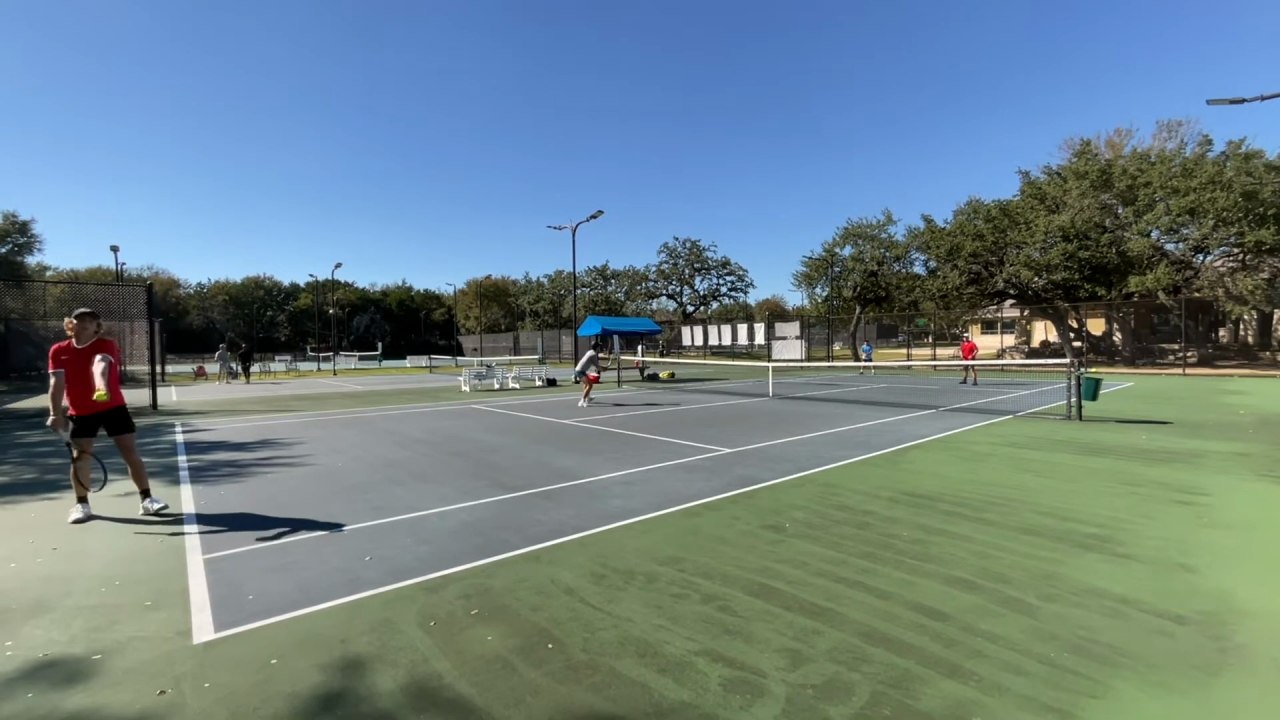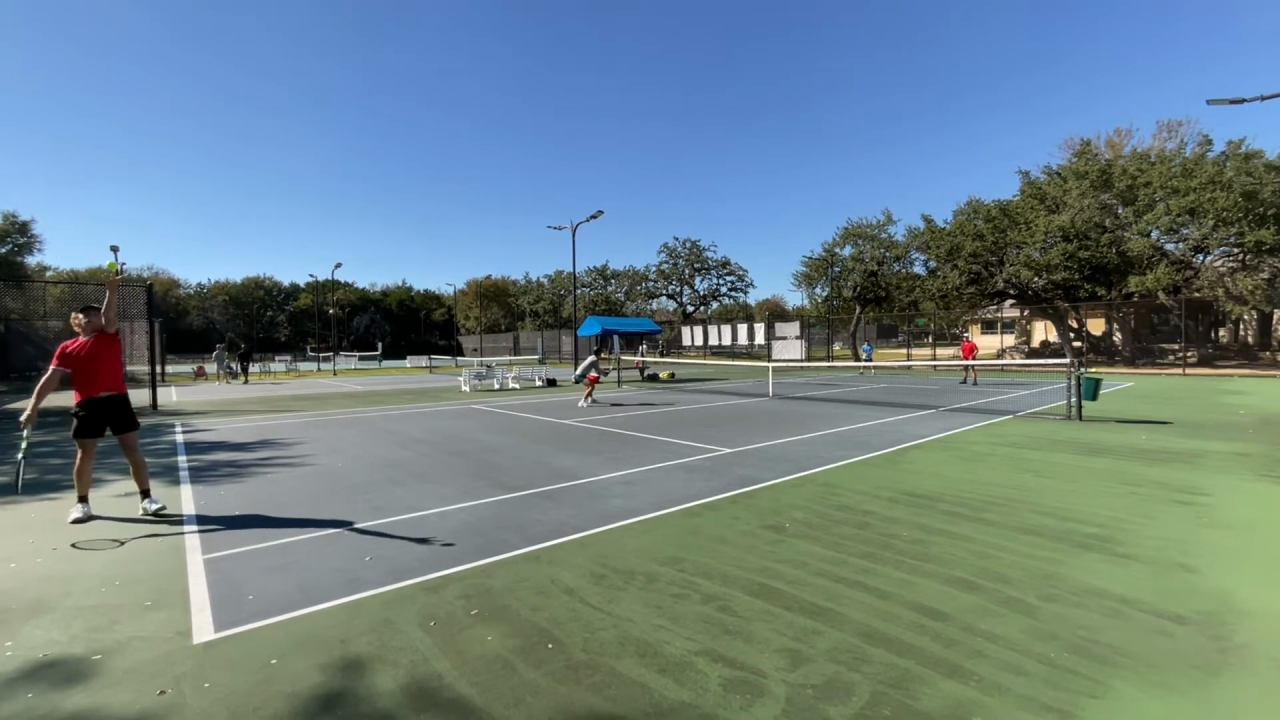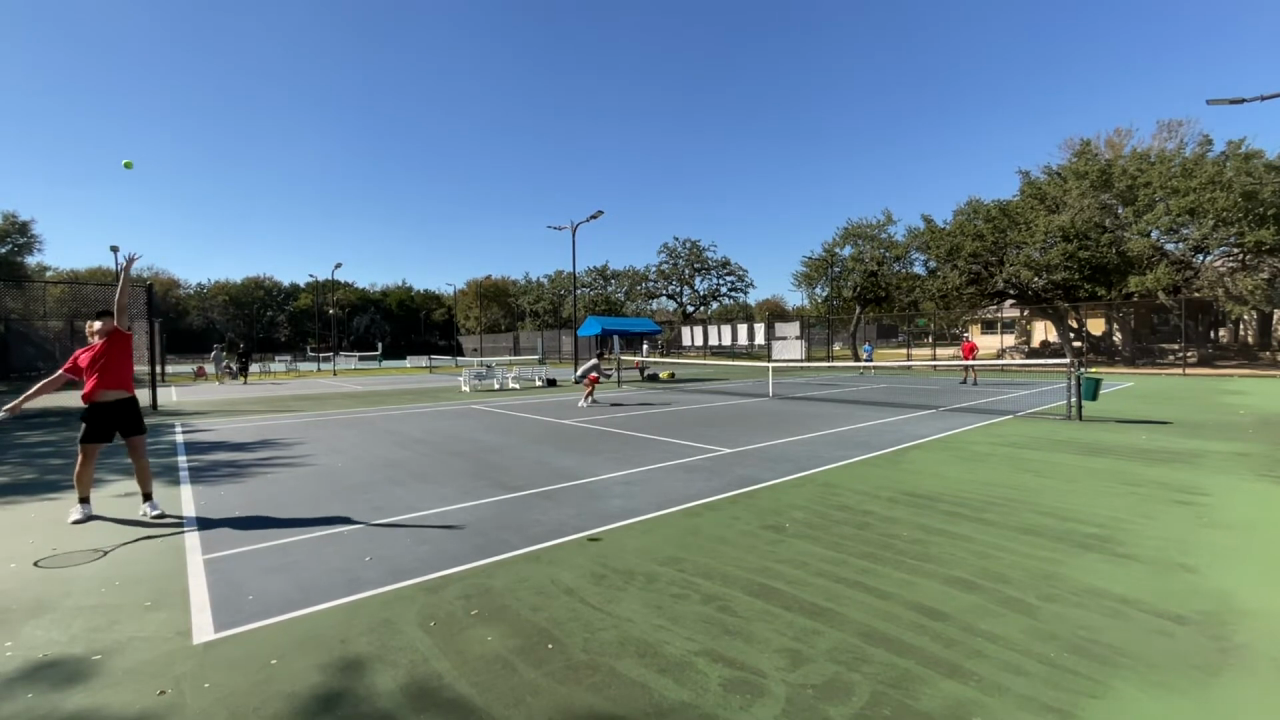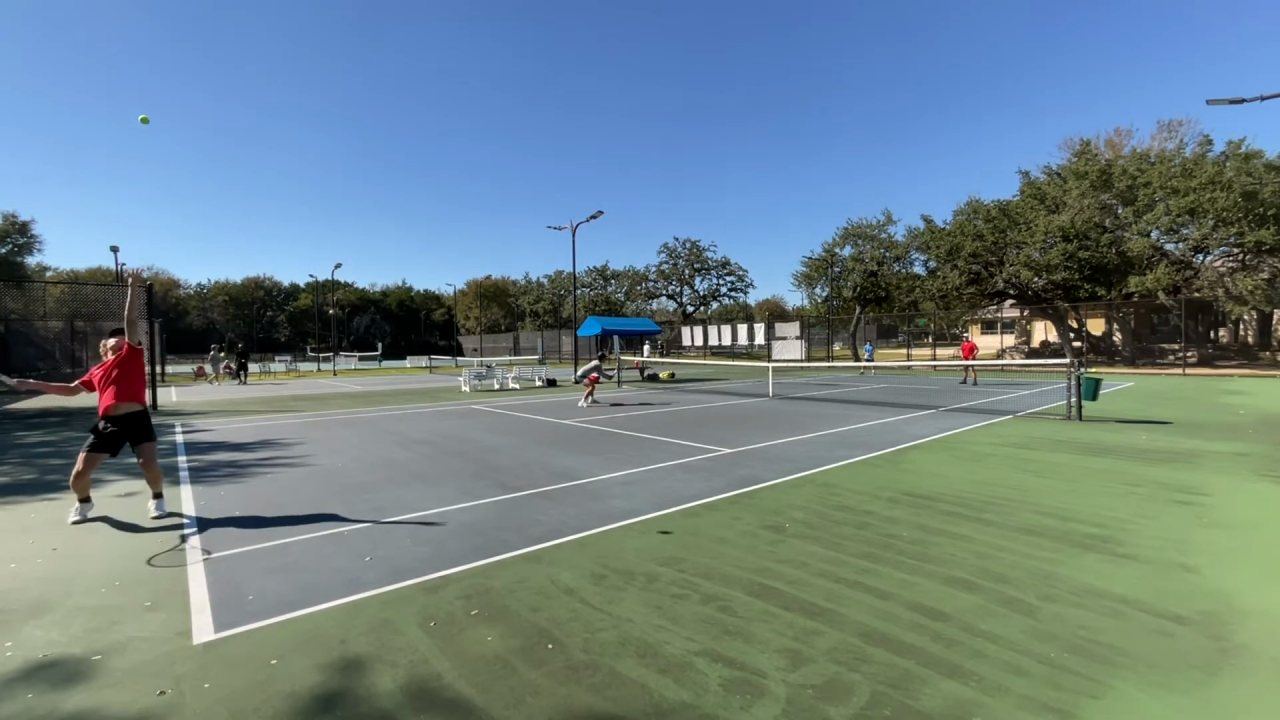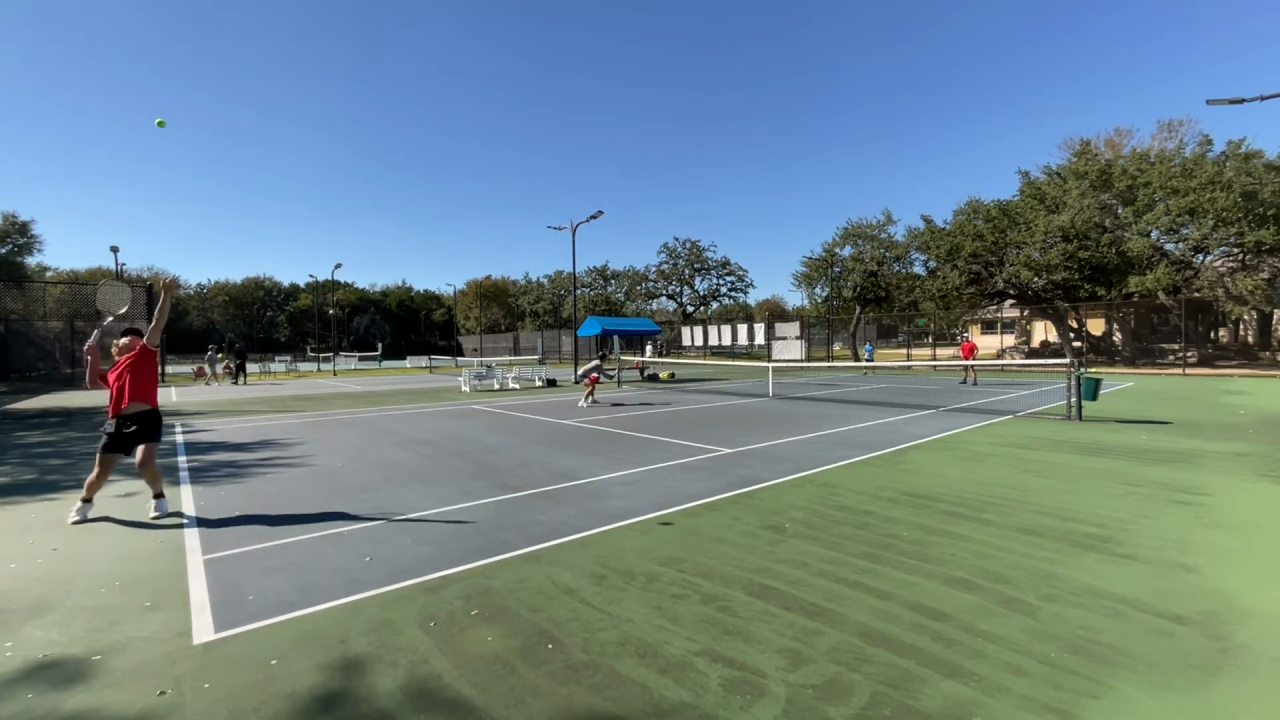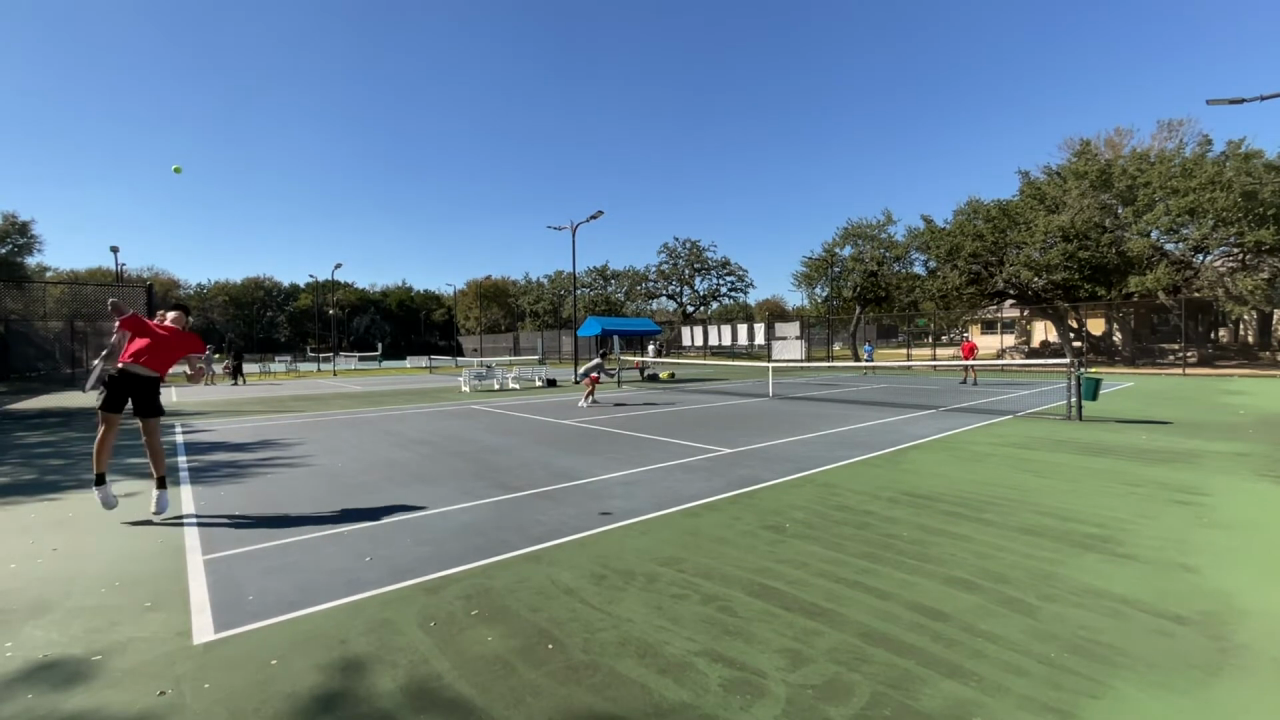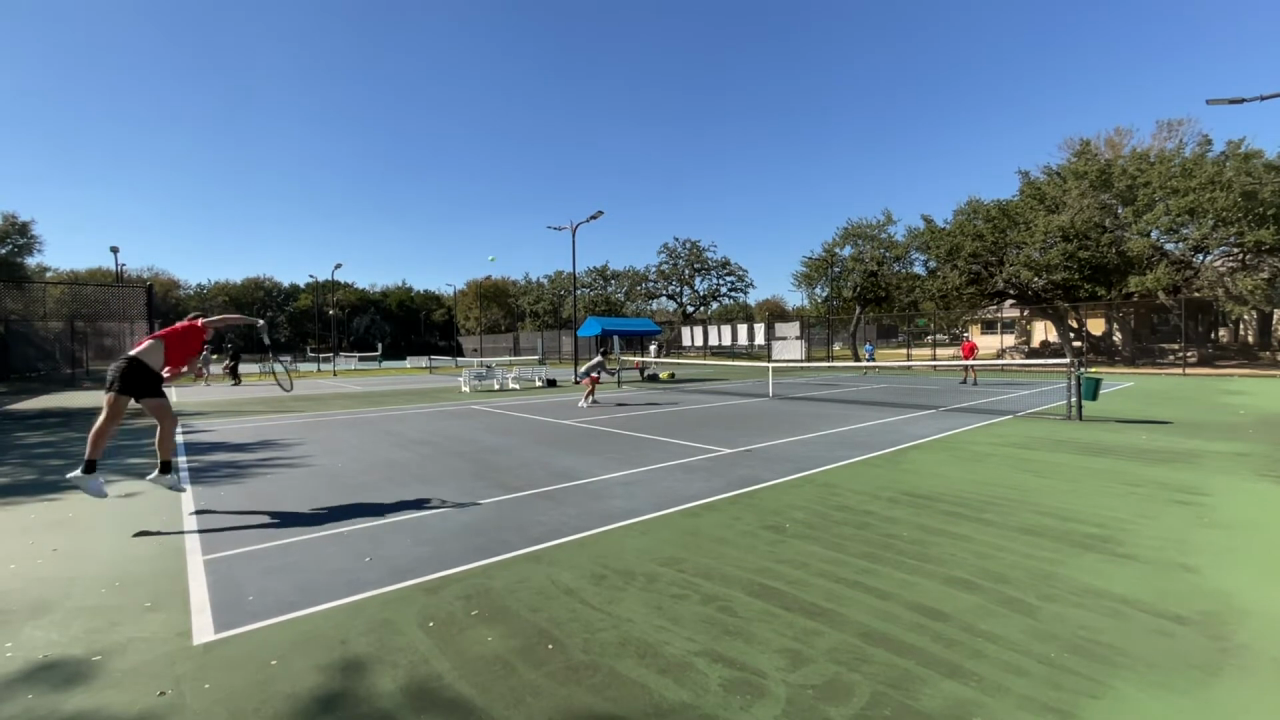
dt=0.2s
person 1, frame 1
left shoulder: (105, 345)
right shoulder: (58, 351)
left elbow: (101, 365)
right elbow: (56, 384)
left wrist: (102, 388)
right wrist: (55, 413)
left hip: (113, 408)
right hip: (80, 413)
left knee: (131, 454)
right knee: (80, 458)
left ankle: (147, 500)
right ankle: (82, 504)
person 1, frame 2
left shoulder: (109, 336)
right shoulder: (67, 348)
left elbow: (110, 314)
right elbow: (50, 380)
left wrist: (111, 292)
right wrist: (32, 408)
left hip: (116, 401)
right hip: (87, 406)
left knee: (134, 452)
right knee: (85, 456)
left ankle: (146, 500)
right ankle: (82, 504)
person 1, frame 3
left shoulder: (121, 338)
right shoulder: (82, 355)
left elbow: (121, 306)
right elbow: (55, 381)
left wrist: (126, 272)
left hip: (126, 405)
right hip: (97, 410)
left knee: (140, 456)
right knee: (86, 461)
left ankle: (148, 502)
right ankle: (83, 504)
person 1, frame 4
left shoulder: (132, 354)
right shoulder: (97, 371)
left elbow: (131, 321)
right elbow: (72, 388)
left wrist: (132, 288)
right wrist: (32, 384)
left hip: (136, 419)
right hip: (108, 423)
left knee: (149, 463)
right knee: (80, 472)
left ankle: (157, 498)
right ankle: (84, 503)
person 1, frame 5
left shoulder: (144, 353)
right shoulder: (113, 371)
left elbow: (157, 324)
right elbow: (94, 383)
left wrist: (166, 295)
right wrist: (92, 356)
left hip: (146, 418)
right hip: (117, 423)
left knee: (145, 463)
right knee: (100, 472)
left ankle: (158, 498)
right ankle: (85, 503)
person 1, frame 6
left shoulder: (189, 340)
right shoulder: (144, 325)
left elbow: (195, 368)
right elbow: (115, 307)
left wrist: (196, 372)
left hip: (148, 383)
right hip: (121, 378)
left knee: (152, 435)
right knee: (107, 430)
left ankle: (161, 489)
right ankle: (100, 483)
person 1, frame 7
left shoulder: (189, 348)
right shoulder: (191, 330)
right elbow: (217, 320)
right wrist: (253, 320)
left hip: (147, 372)
right hip: (133, 366)
left knee: (168, 420)
right knee: (111, 415)
left ankle: (164, 472)
right ankle: (88, 470)
